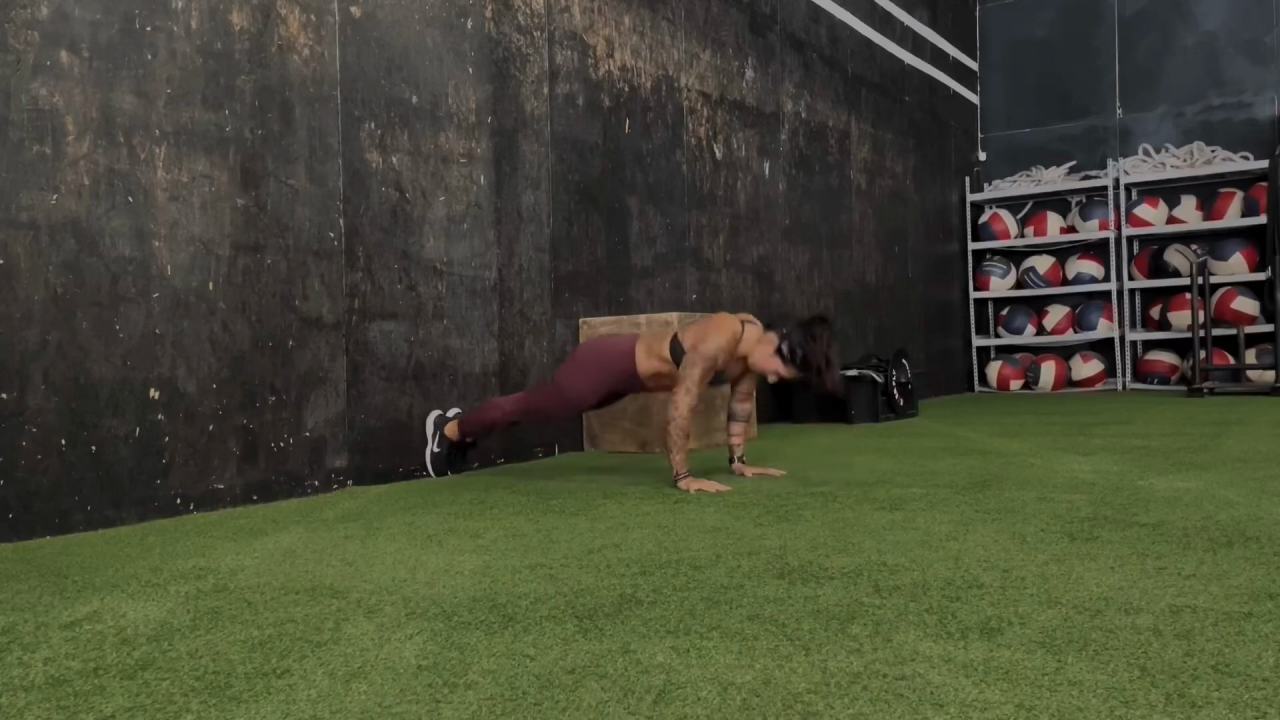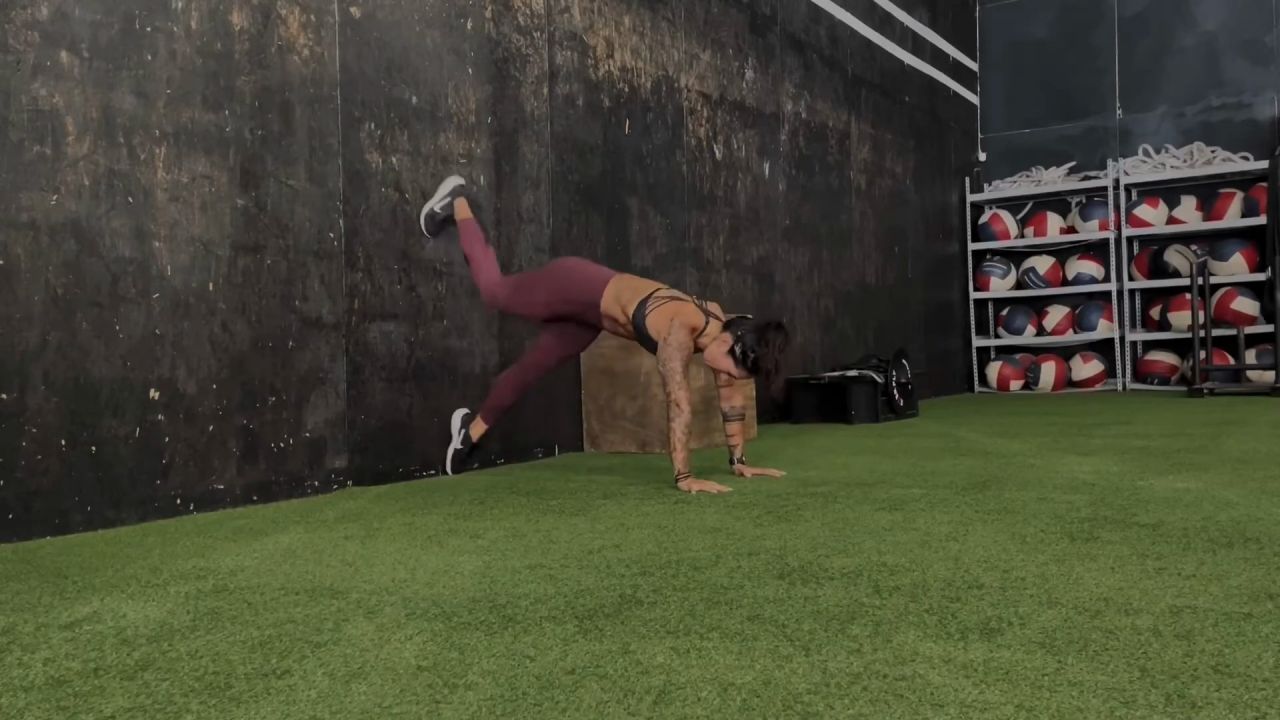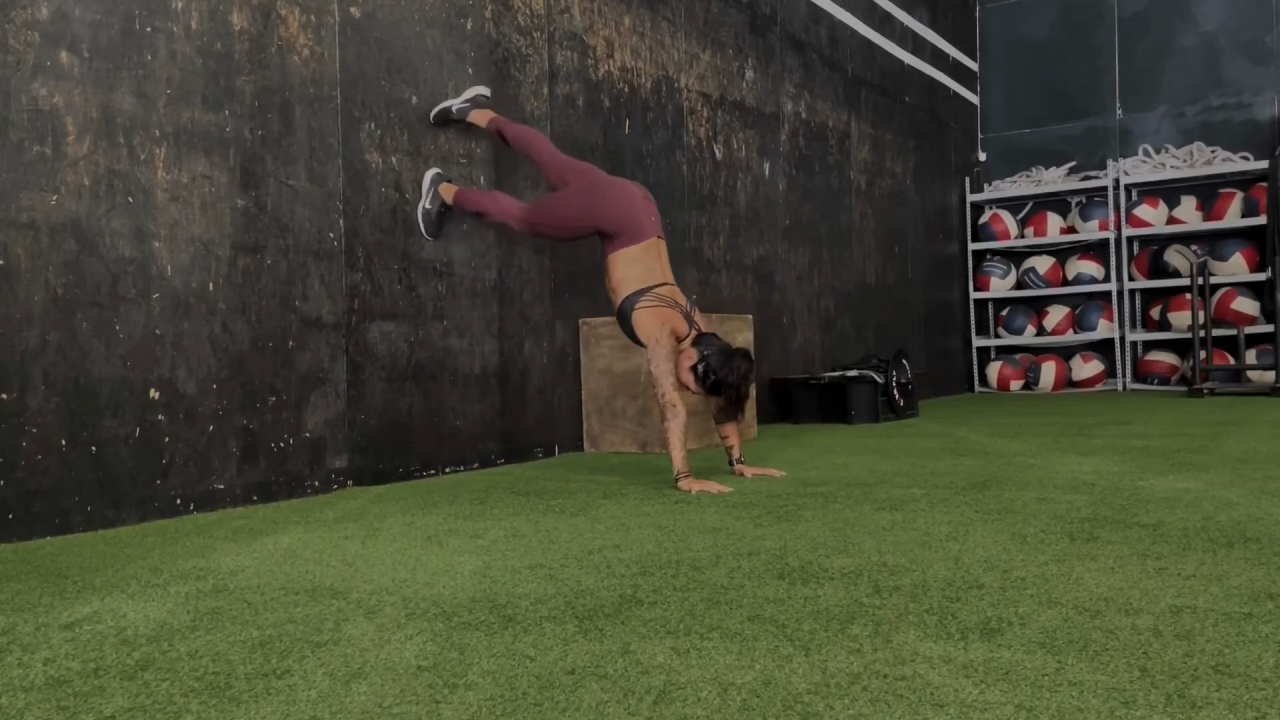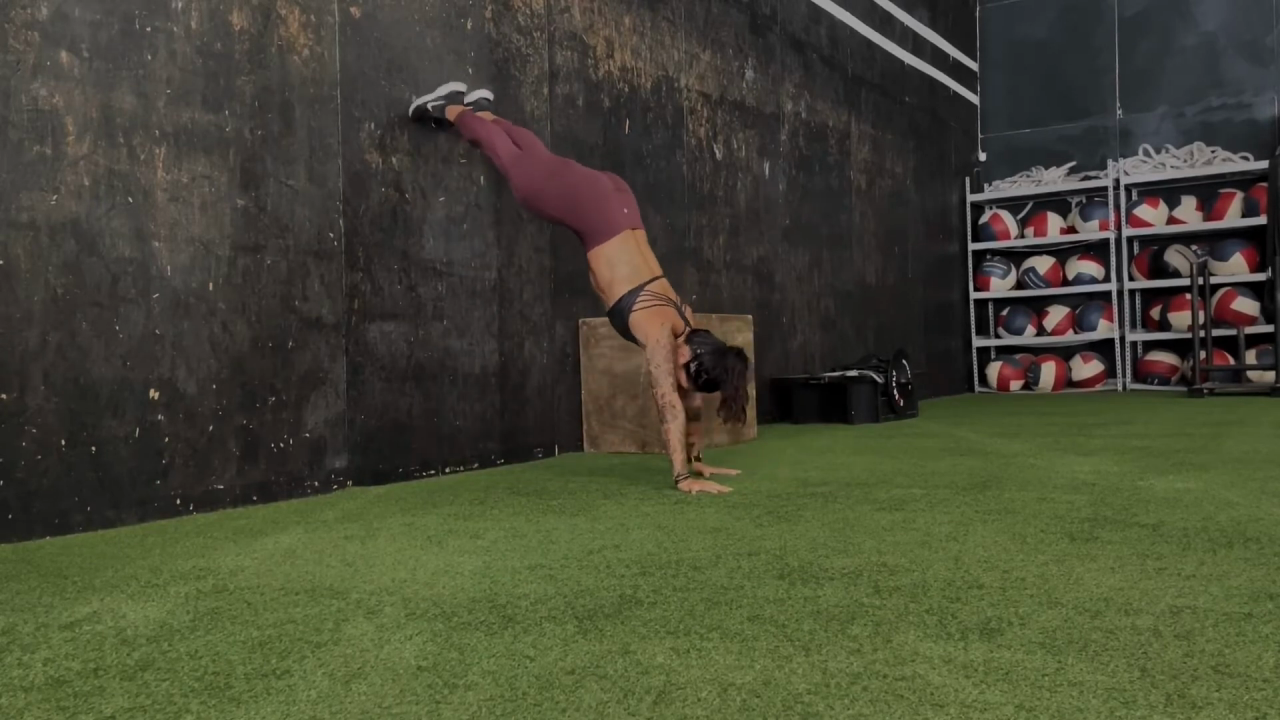
dt=1s
person 1, frame 1
left shoulder: (756, 341)
right shoulder: (719, 342)
left elbow: (740, 404)
right elbow: (681, 407)
left wrist: (738, 460)
right wrist: (682, 475)
left hip: (628, 370)
right hip: (605, 363)
left knee: (534, 406)
right knee: (525, 407)
left ankle: (463, 426)
right ankle: (448, 429)
person 1, frame 2
left shoulder: (722, 328)
right shoulder: (681, 331)
left elbow: (732, 399)
right elbow: (679, 405)
left wrist: (739, 461)
right wrist: (684, 477)
left hip: (595, 306)
right hip: (577, 285)
left knee: (531, 367)
right knee: (495, 290)
left ankle: (473, 428)
right ankle: (457, 201)
person 1, frame 3
left shoulder: (701, 333)
right shoulder: (663, 335)
left elbow: (722, 402)
right elbow: (671, 405)
left wrist: (738, 462)
right wrist: (684, 477)
left hip: (632, 206)
right hip: (616, 209)
left knee: (554, 162)
right knee: (521, 219)
left ankle: (477, 112)
right ankle: (444, 195)
person 1, frame 4
left shoulder: (684, 323)
right shoulder: (658, 330)
left elbow: (689, 402)
right elbow: (670, 406)
left wrist: (697, 461)
right wrist: (683, 478)
left hip: (611, 197)
right hip: (595, 205)
left knee: (546, 164)
right knee: (517, 163)
left ankle: (482, 112)
right ankle: (451, 108)
